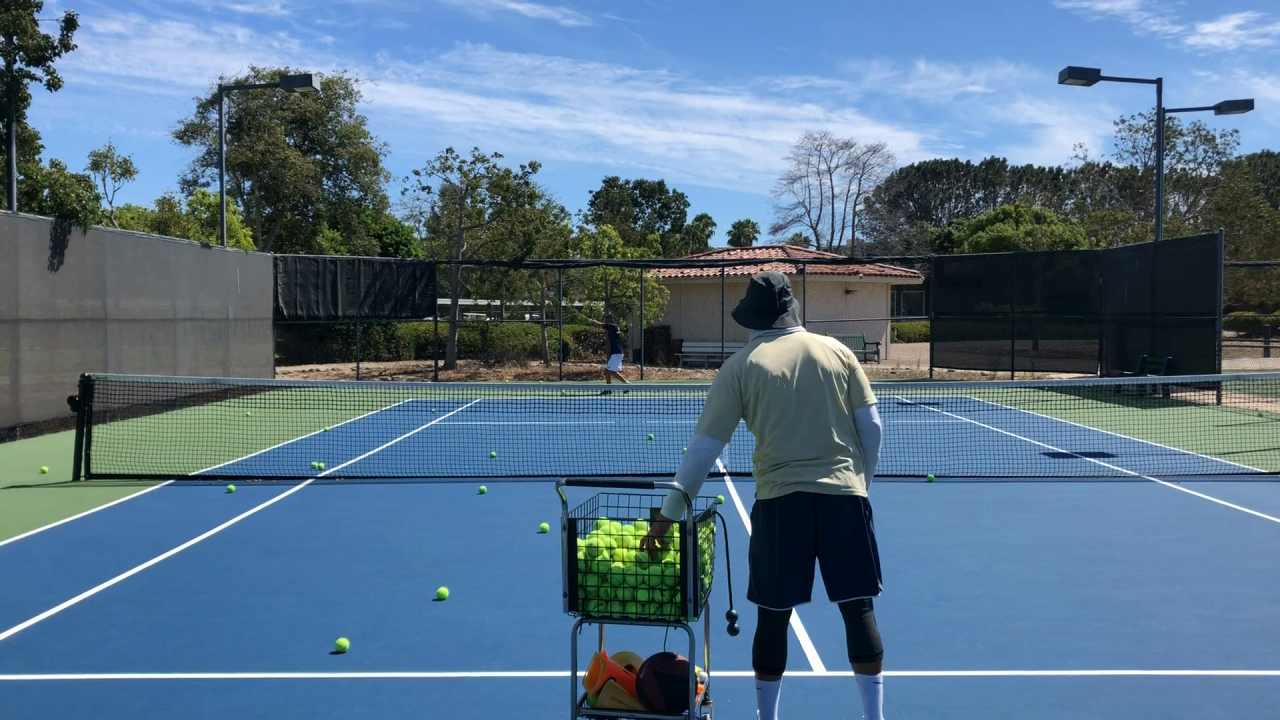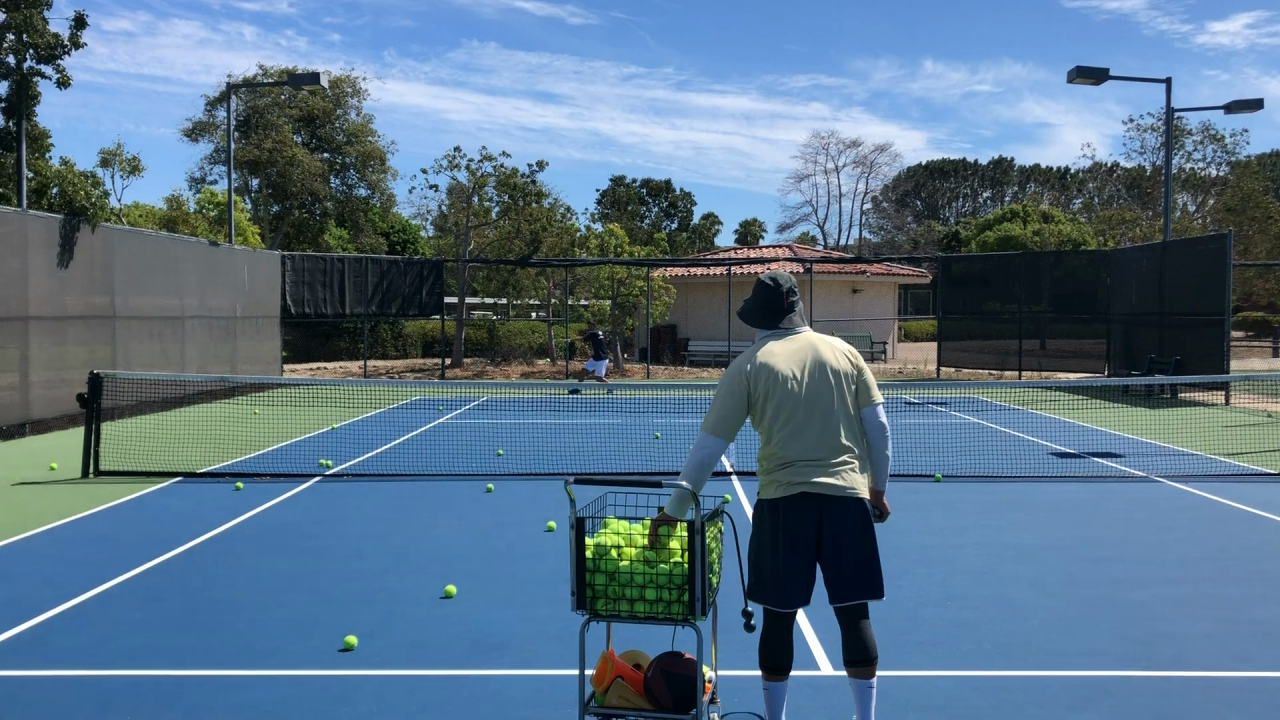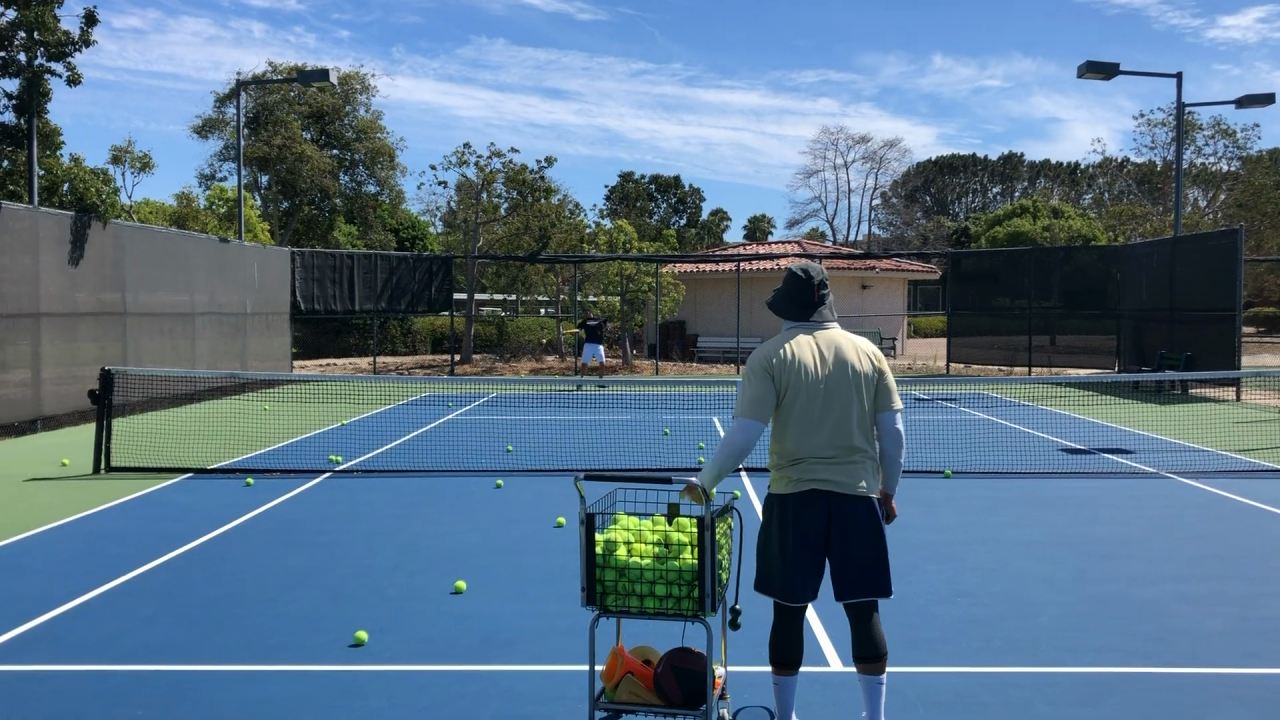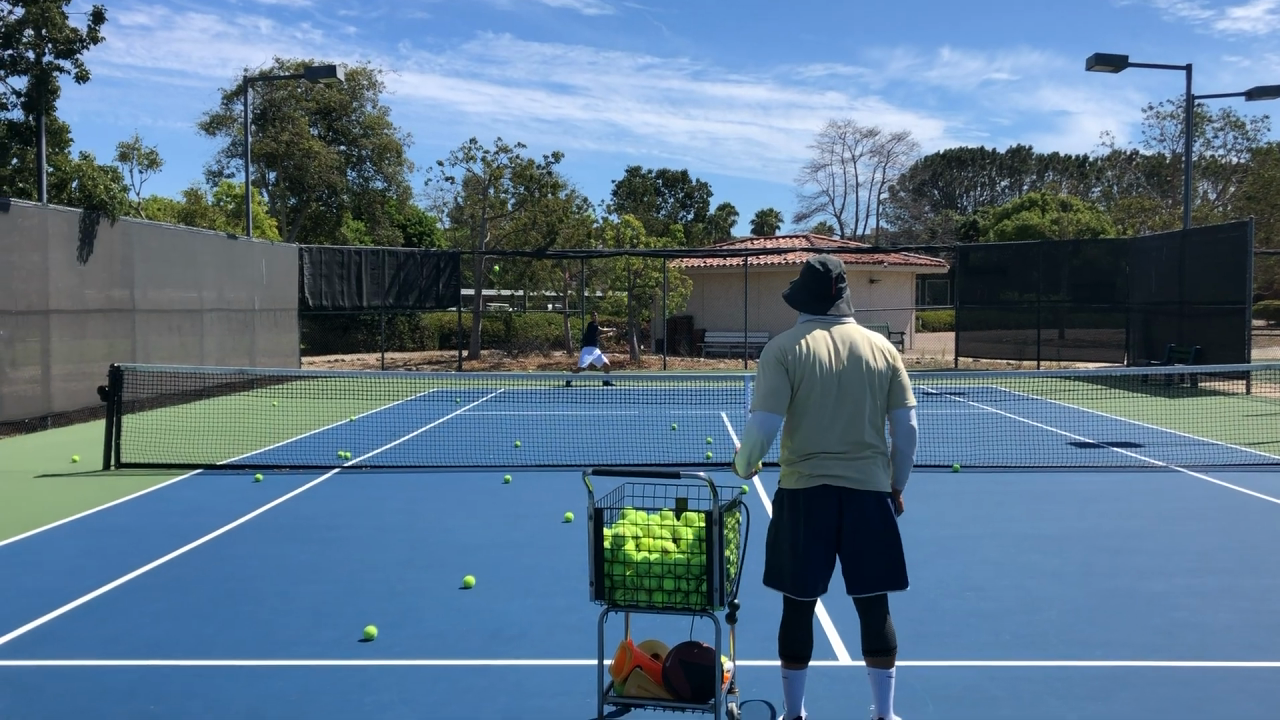
dt=0.3s
person 1, frame 1
left shoulder: (739, 367)
right shoulder: (836, 351)
left elbow: (703, 449)
right elbow: (871, 426)
left wrist: (668, 514)
right wrist: (860, 480)
left hip: (780, 502)
right hip: (844, 498)
left knee: (774, 615)
right knee: (858, 609)
person 1, frame 2
left shoulder: (748, 366)
right shoulder: (844, 351)
left elbow: (707, 448)
right elbow: (877, 426)
left wrist: (672, 510)
right wrist: (878, 488)
left hip: (784, 502)
right hip: (848, 499)
left knee: (778, 616)
right knee: (854, 614)
person 1, frame 3
left shoulder: (770, 355)
right shoulder: (867, 351)
left elbow: (744, 434)
right elbow: (893, 432)
left wrist: (702, 484)
right wrist: (887, 492)
left hip: (793, 498)
right hip: (857, 497)
left knee: (788, 611)
right knee: (864, 611)
person 1, frame 4
left shoulder: (784, 348)
right shoulder: (881, 346)
left elbow: (762, 426)
right elbow: (906, 428)
left wrist: (744, 465)
right wrist: (896, 486)
left hip: (805, 492)
right hip: (869, 493)
left knee: (799, 606)
right knee: (874, 606)
